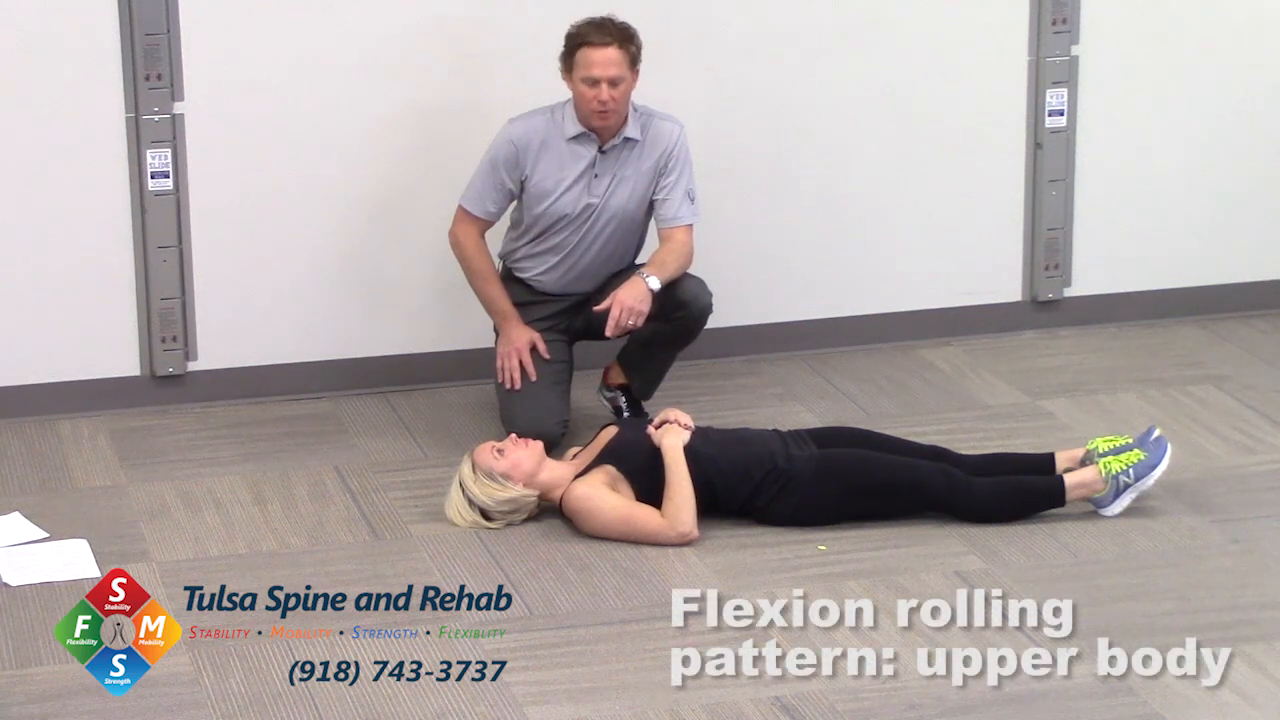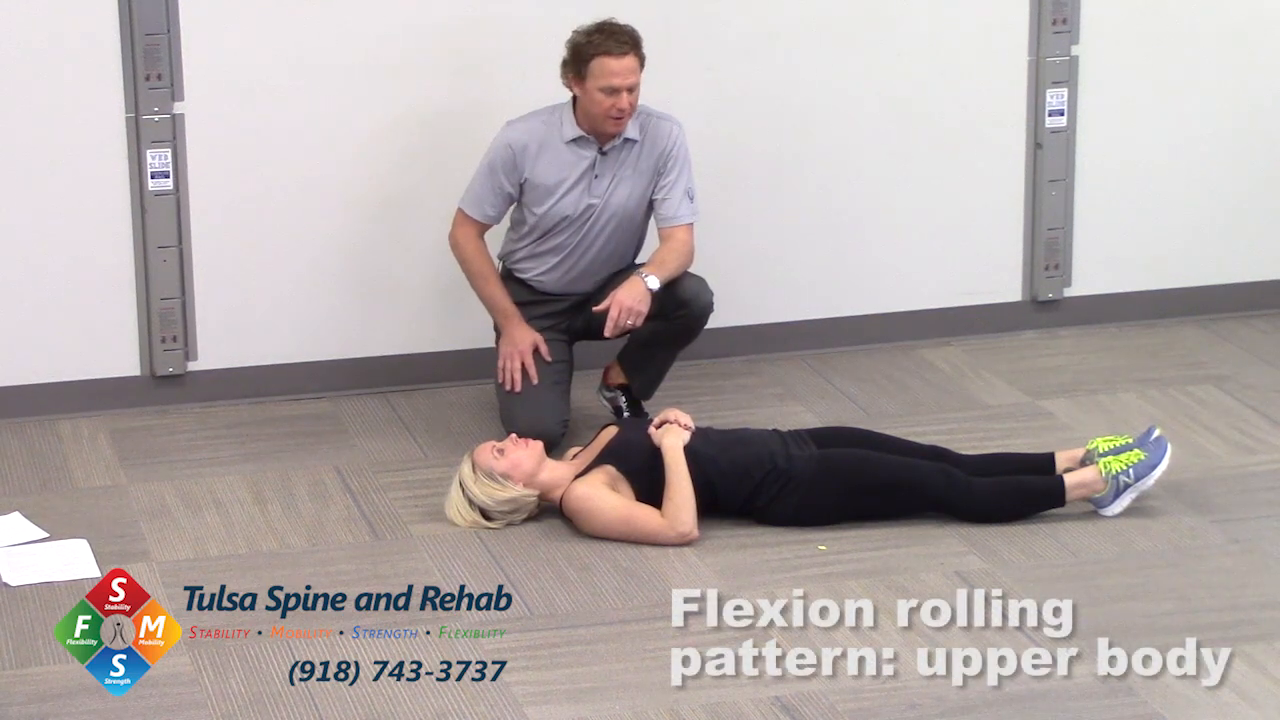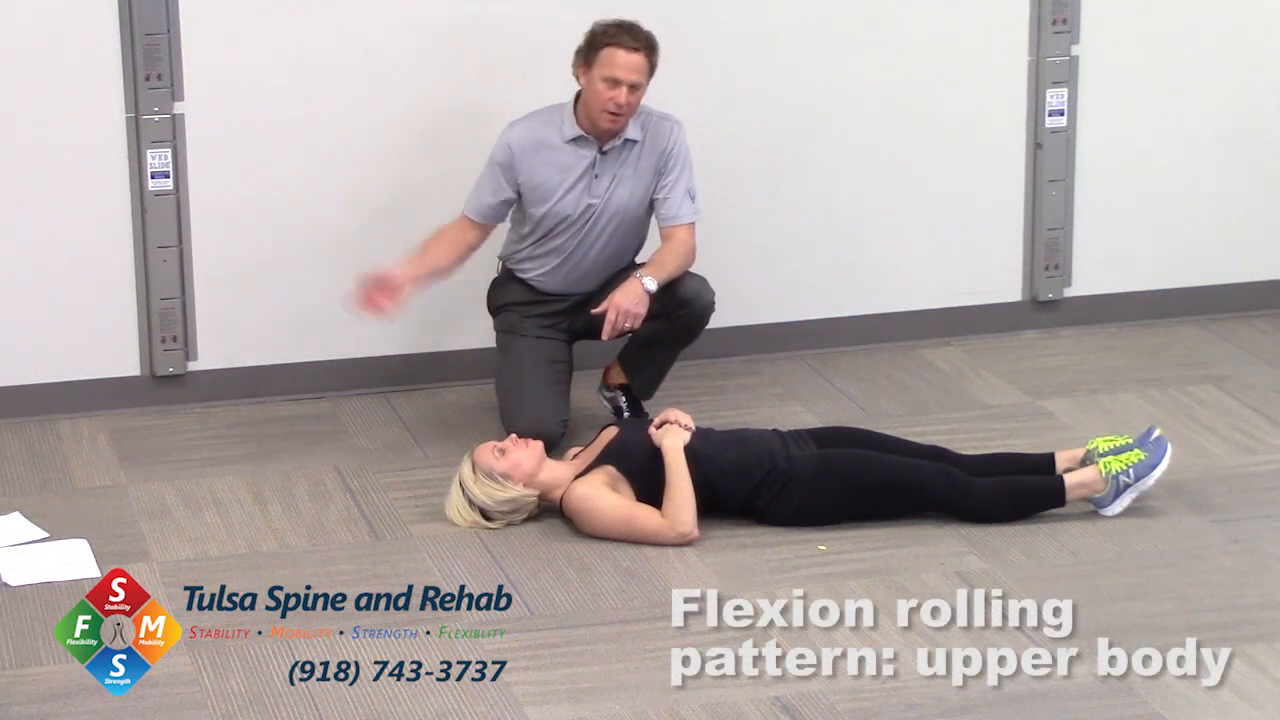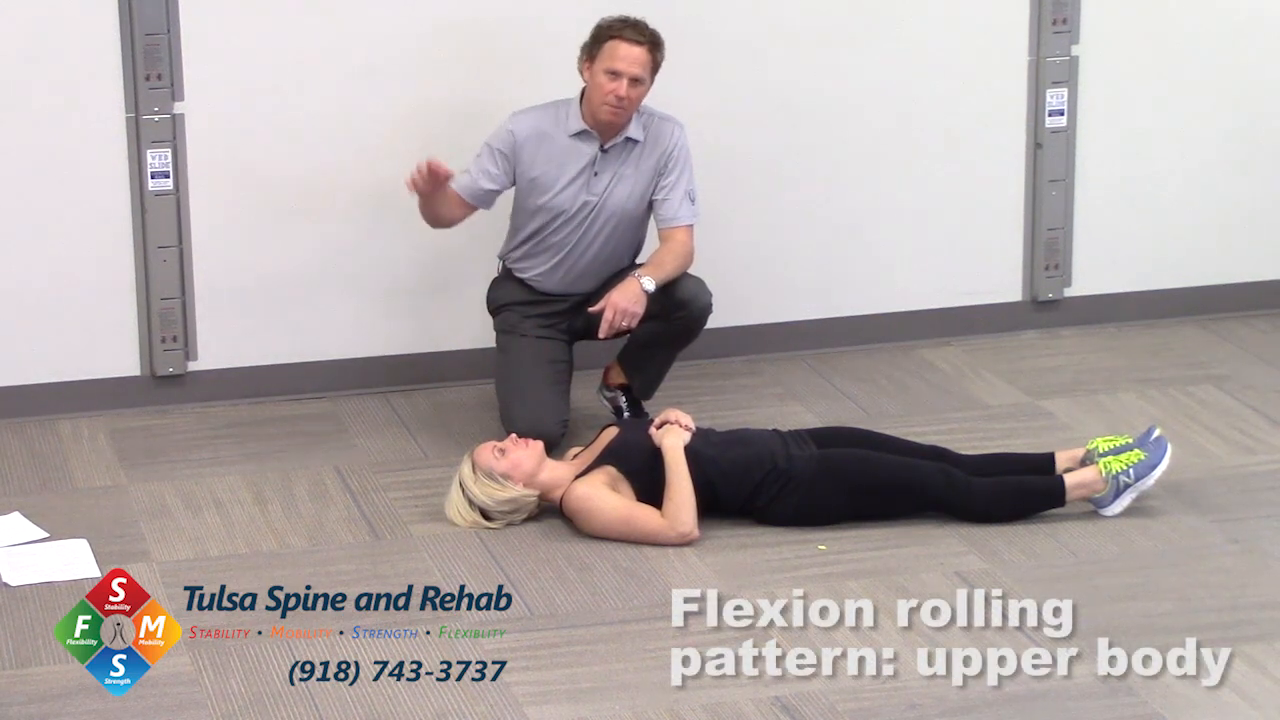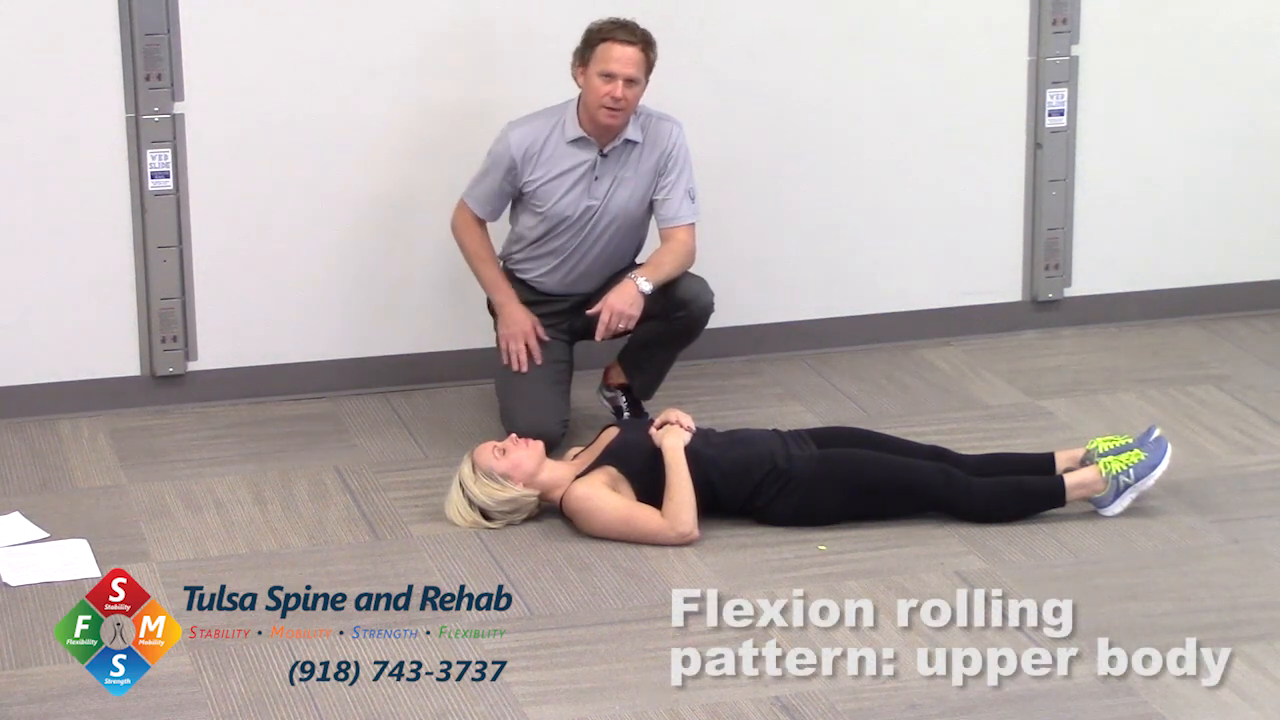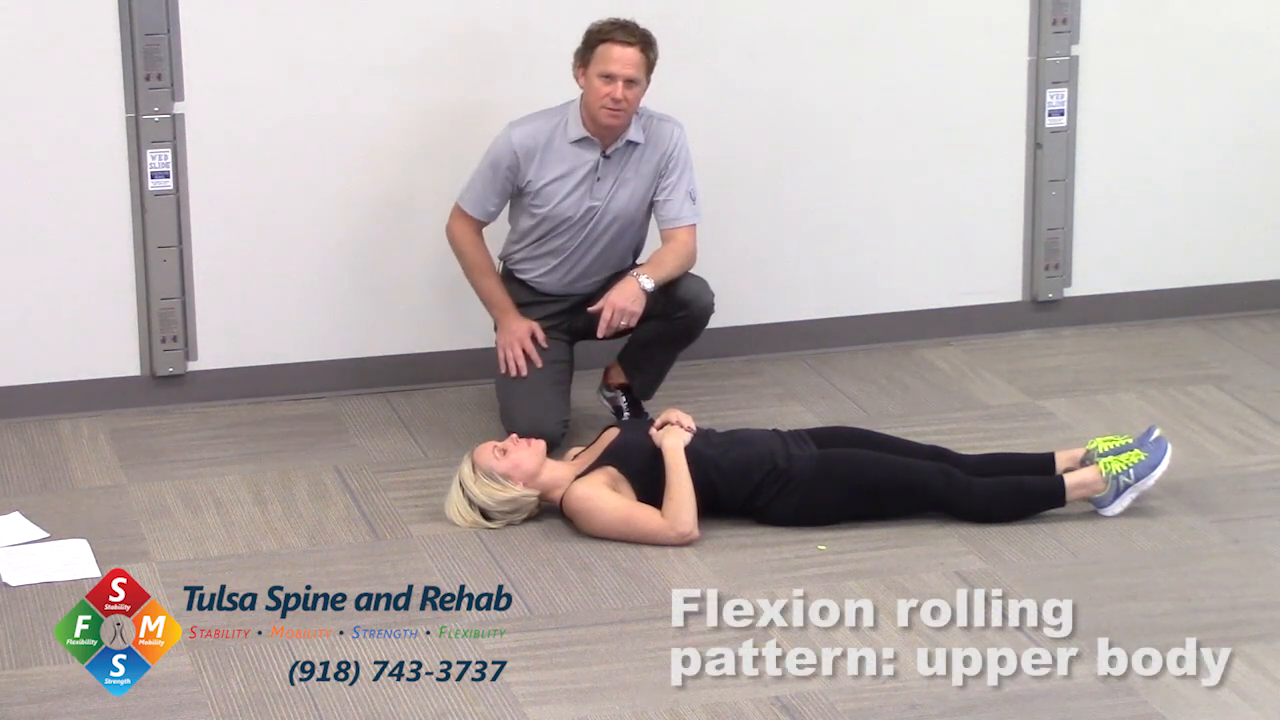
dt=0.4s
person 1, frame 1
left shoulder: (582, 462)
right shoulder: (582, 501)
right elbow: (680, 528)
left wrist: (669, 423)
right wrist: (672, 447)
left hip: (779, 444)
right hip: (781, 490)
left knee: (945, 459)
right knee: (947, 490)
left ankle: (1081, 459)
right ankle: (1095, 485)
person 1, frame 2
left shoulder: (581, 460)
right shoulder: (582, 500)
right elbow: (680, 528)
left wrist: (668, 423)
right wrist: (672, 449)
left hip: (778, 446)
right hip: (781, 490)
left knee: (946, 460)
right knee: (947, 490)
left ankle: (1081, 459)
right ankle: (1096, 485)
person 1, frame 3
left shoulder: (583, 461)
right shoulder: (582, 502)
right elbow: (680, 528)
left wrist: (668, 423)
right wrist: (672, 448)
left hip: (778, 445)
right hip: (781, 490)
left knee: (947, 460)
right knee: (947, 490)
left ankle: (1081, 458)
right ankle: (1096, 485)
person 1, frame 4
left shoulder: (581, 461)
right shoulder: (583, 501)
right elbow: (680, 528)
left wrist: (668, 423)
right wrist: (672, 450)
left hip: (777, 446)
right hip: (780, 490)
left knee: (945, 460)
right knee: (946, 491)
left ankle: (1081, 459)
right ankle: (1096, 485)
person 1, frame 5
left shoulder: (581, 462)
right shoulder: (583, 501)
right elbow: (680, 528)
left wrist: (668, 423)
right wrist: (672, 448)
left hip: (777, 445)
right hip: (781, 490)
left knee: (945, 460)
right knee: (947, 490)
left ankle: (1081, 459)
right ankle: (1095, 485)
person 1, frame 6
left shoulder: (580, 462)
right shoulder: (583, 500)
right elbow: (680, 528)
left wrist: (669, 422)
right wrist: (672, 450)
left hip: (777, 445)
right hip: (781, 490)
left knee: (946, 460)
right knee: (946, 490)
left ankle: (1081, 458)
right ankle: (1097, 485)
person 2, frame 1
left shoulder: (666, 137)
right shoulder: (523, 137)
left elbow: (678, 242)
right elbow: (465, 232)
left wrist: (646, 281)
right wrist: (508, 324)
left hip: (611, 290)
right hip: (534, 299)
left knee: (693, 299)
right knee: (536, 431)
left ankle: (621, 383)
right ankle: (533, 368)
person 2, frame 2
left shoulder: (664, 135)
right shoulder: (521, 139)
left elbow: (679, 241)
right elbow: (465, 233)
left wrist: (645, 281)
right wrist: (510, 324)
left hip: (611, 289)
right hip: (532, 299)
left knee: (693, 297)
right knee: (536, 430)
left ankle: (620, 382)
right ankle: (533, 367)
person 2, frame 3
left shoulder: (665, 136)
right shoulder: (524, 139)
left elbow: (682, 241)
right elbow: (471, 228)
left wrist: (643, 283)
right wrist: (408, 275)
left hip: (613, 290)
right hip: (531, 298)
left knee: (695, 297)
right knee: (538, 431)
left ankle: (622, 381)
right ankle: (531, 373)
person 2, frame 4
left shoulder: (667, 137)
right shoulder: (527, 130)
left elbow: (679, 244)
right elbow: (453, 208)
left wrist: (642, 282)
right wrist: (432, 193)
left hip: (610, 290)
right hip: (530, 299)
left knee: (692, 299)
right knee: (536, 432)
left ankle: (621, 382)
right ankle: (527, 373)
person 2, frame 5
left shoulder: (665, 138)
right shoulder: (523, 140)
left elbow: (681, 242)
right elbow: (467, 220)
left wrist: (638, 284)
right wrist: (507, 306)
left hip: (611, 290)
right hip: (533, 299)
left knee: (694, 298)
right knee: (536, 431)
left ankle: (621, 382)
right ankle: (531, 373)
person 2, frame 6
left shoulder: (666, 139)
right shoulder: (524, 140)
left elbow: (682, 243)
right elbow: (462, 225)
left wrist: (640, 281)
right wrist: (505, 317)
left hip: (612, 289)
right hip: (534, 299)
left knee: (695, 298)
right knee: (537, 430)
left ankle: (621, 382)
right ankle: (530, 375)
